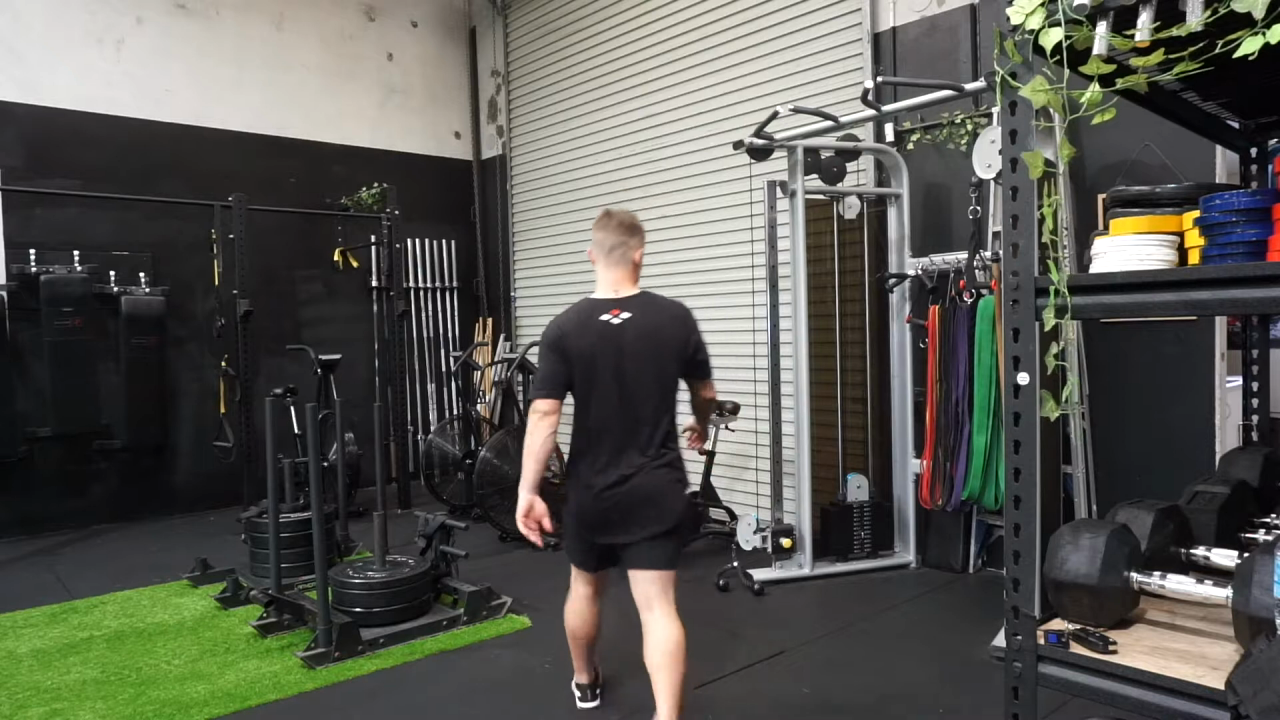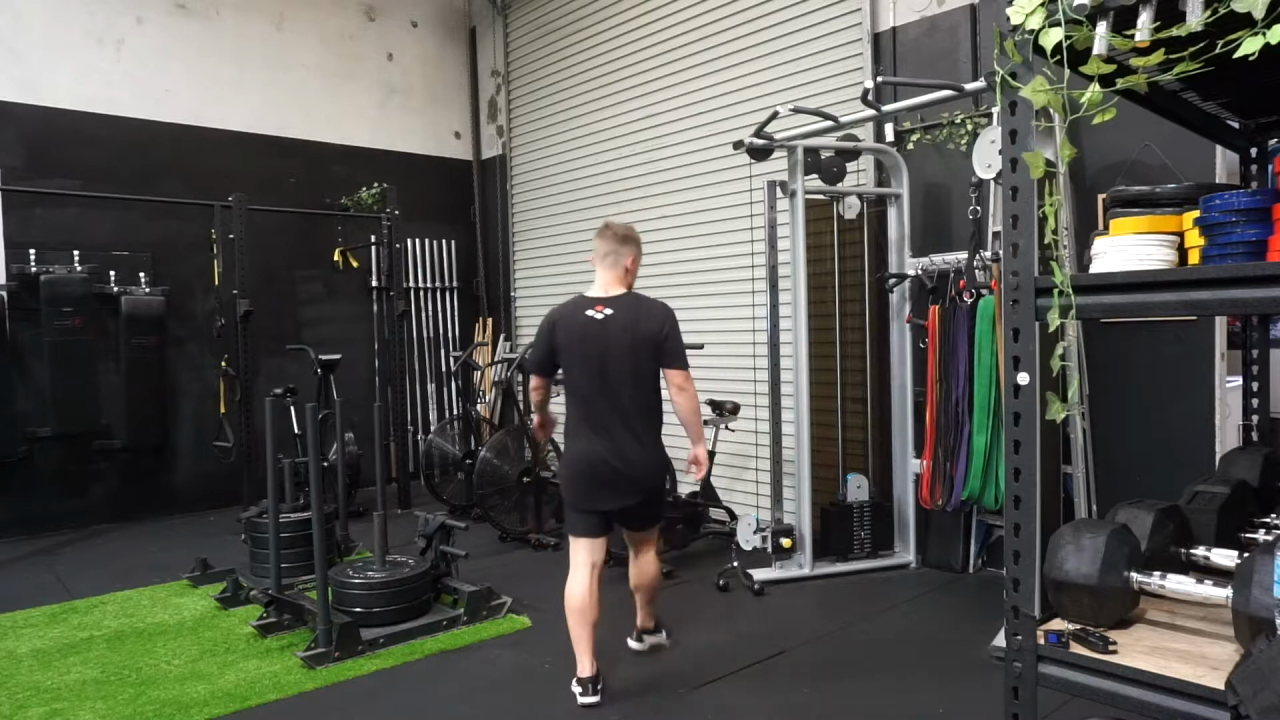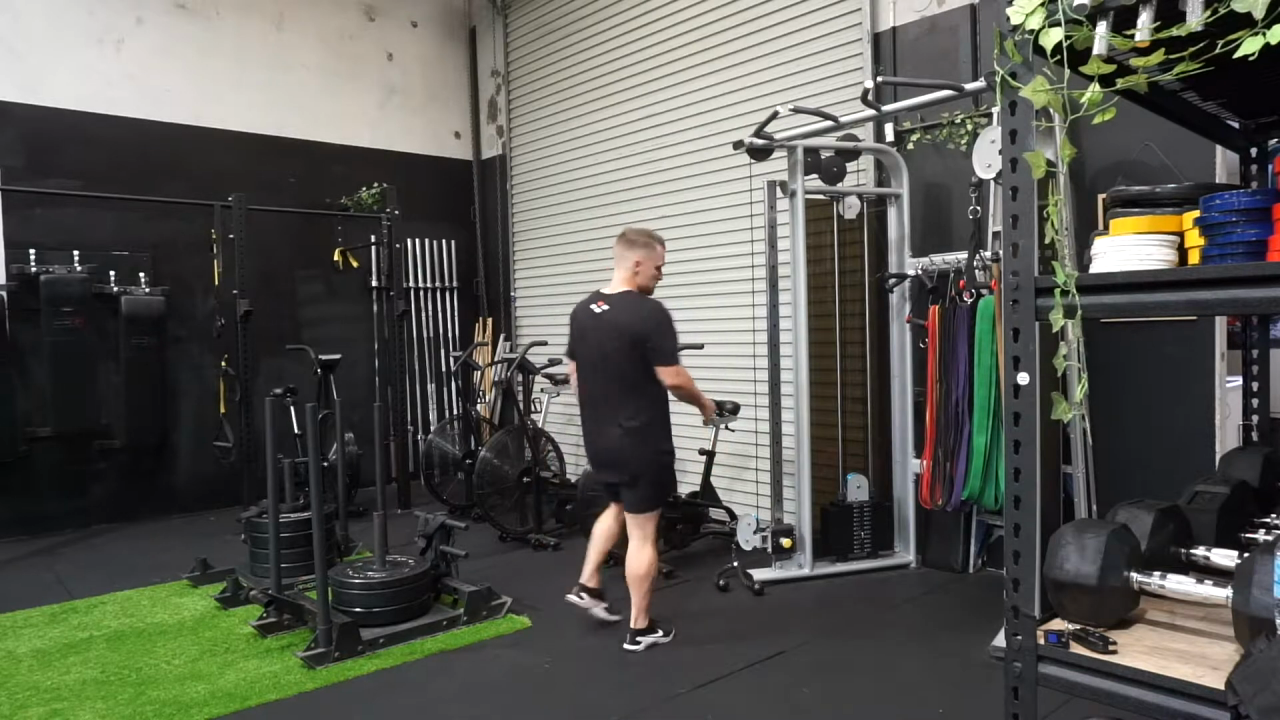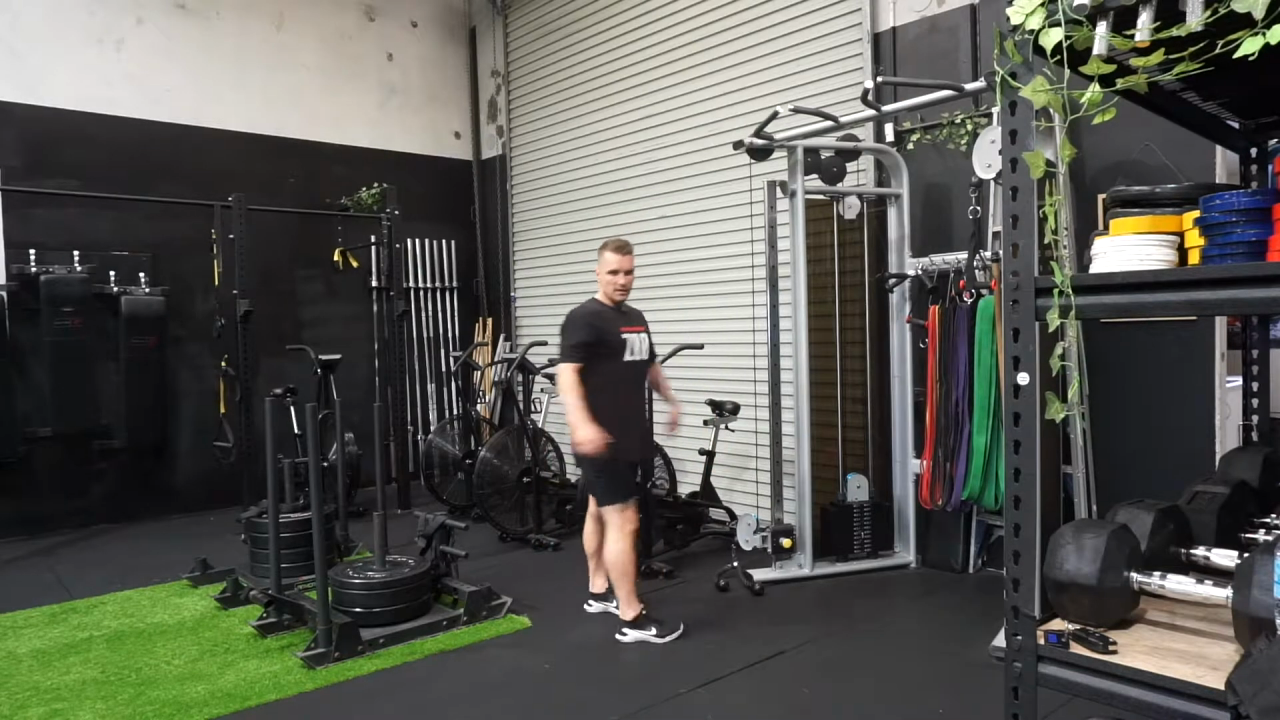
dt=0.4s
person 1, frame 1
left shoulder: (566, 327)
right shoulder: (675, 318)
left elbow: (544, 415)
right elbow: (705, 394)
left wrist: (529, 490)
right wrist: (700, 426)
left hip: (591, 489)
right hip: (657, 488)
left knee: (585, 584)
right knee: (659, 605)
person 1, frame 2
left shoulder: (559, 319)
right shoulder: (656, 315)
left elbow: (538, 384)
right elbow: (680, 384)
left wrist: (541, 417)
right wrist: (699, 441)
left hip: (584, 461)
right hip: (643, 459)
left knee: (584, 562)
right knee: (644, 545)
left ankle: (586, 674)
right ankle: (645, 628)
person 1, frame 3
left shoulder: (584, 310)
right shoulder: (648, 312)
left elbow: (574, 370)
right elbow: (672, 377)
right wrist: (702, 402)
left hip: (599, 437)
right hip: (640, 442)
left knee: (619, 509)
right knee: (642, 534)
left ankle: (587, 583)
right ankle: (640, 627)
person 1, frame 4
left shoulder: (635, 318)
right shoulder: (586, 317)
left elbow: (648, 367)
right elbow: (568, 374)
left wrist: (672, 400)
right wrist: (580, 423)
left hip: (627, 440)
right hip: (600, 441)
left knee: (601, 515)
right knee: (623, 524)
left ankle: (599, 593)
right ankle: (633, 617)
